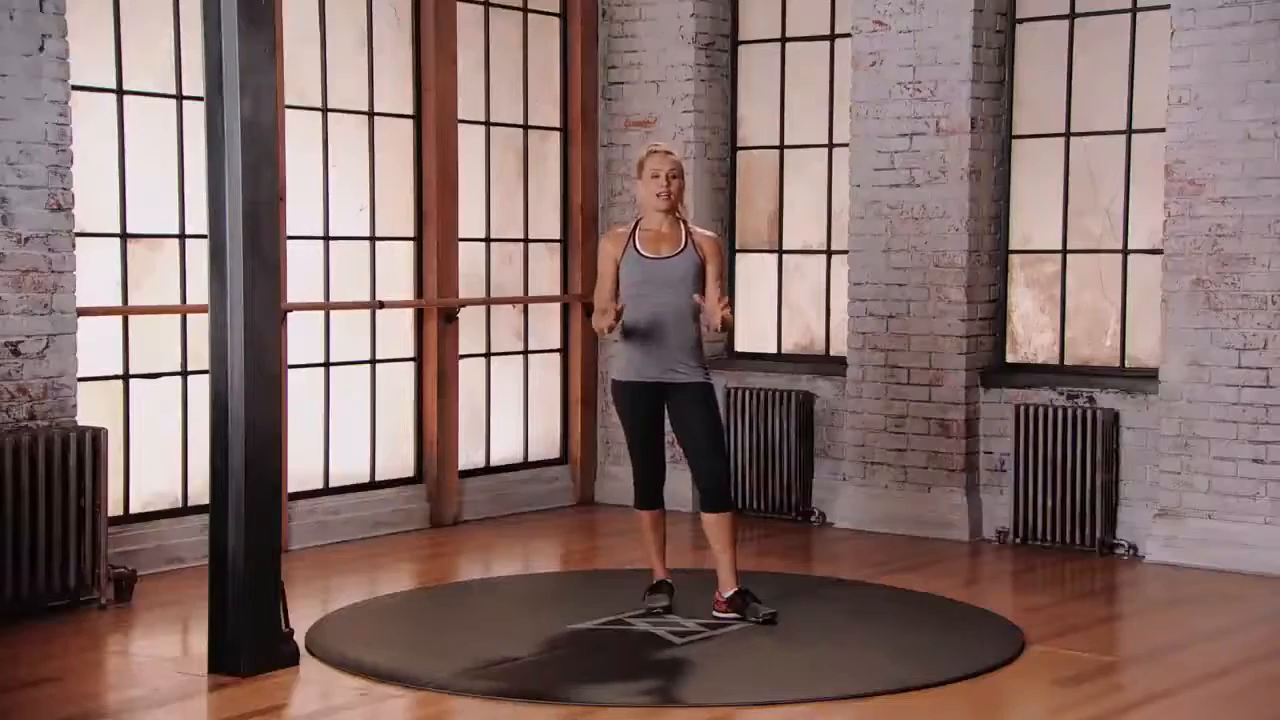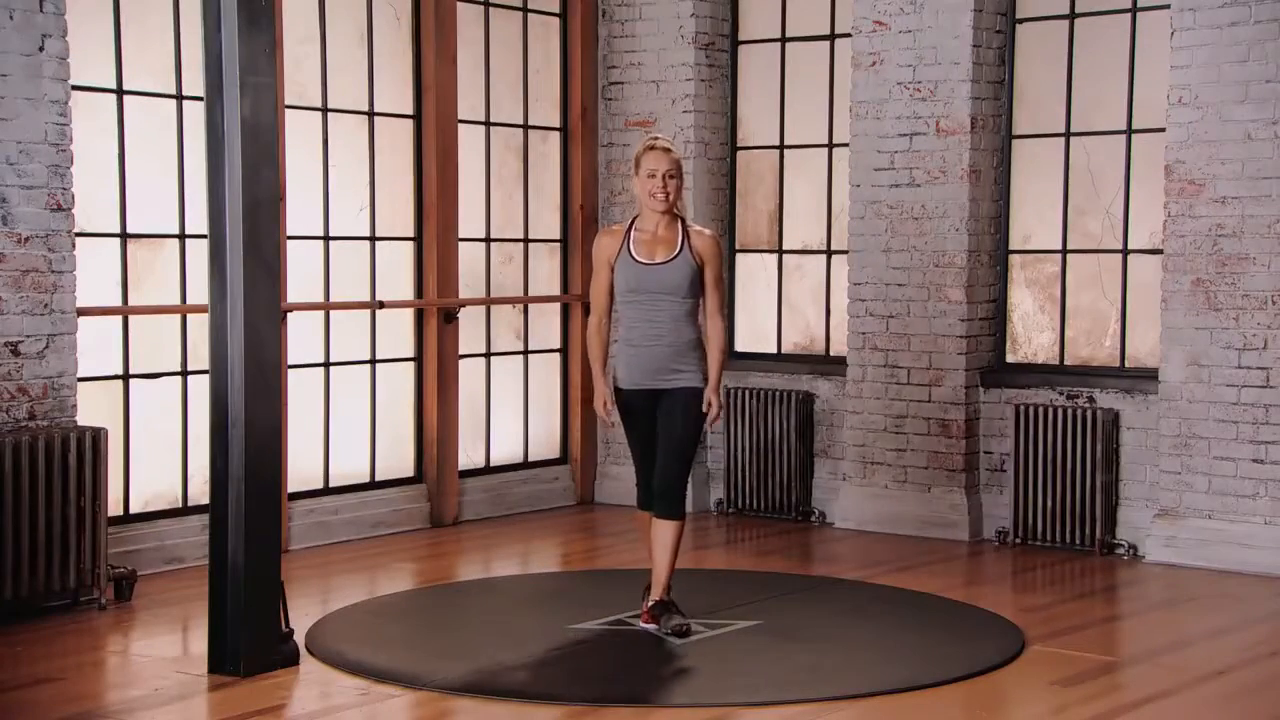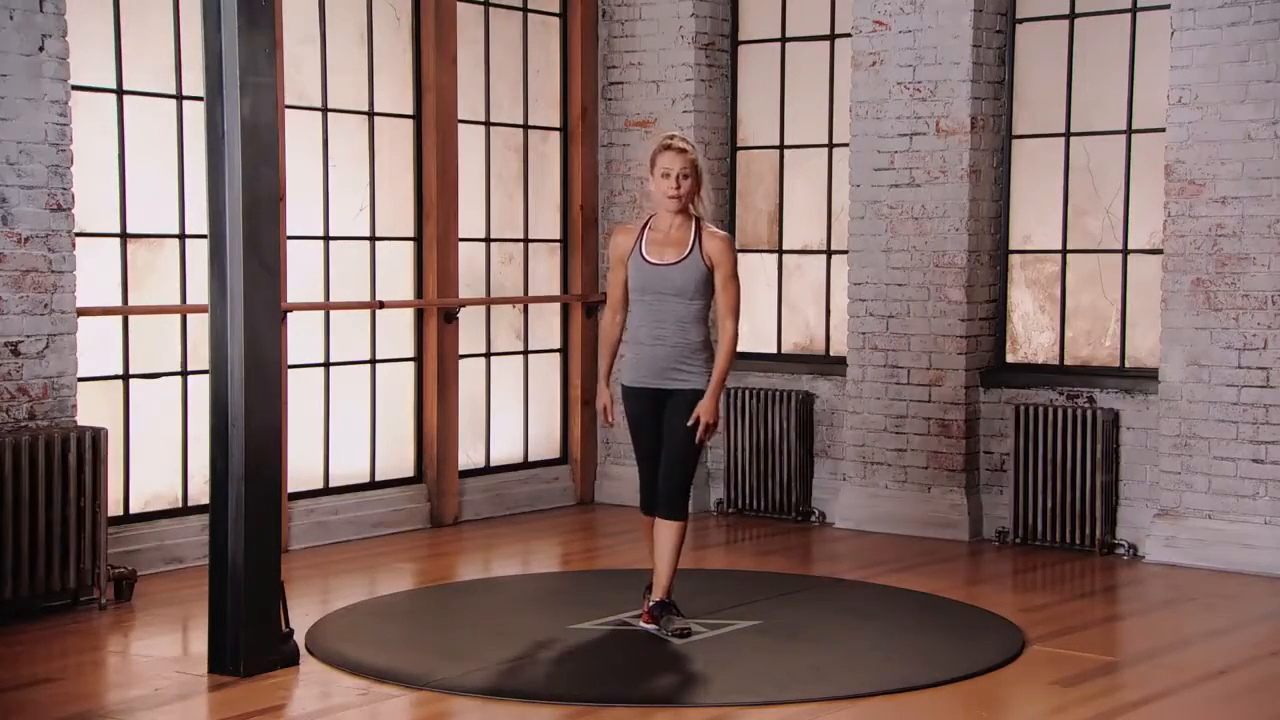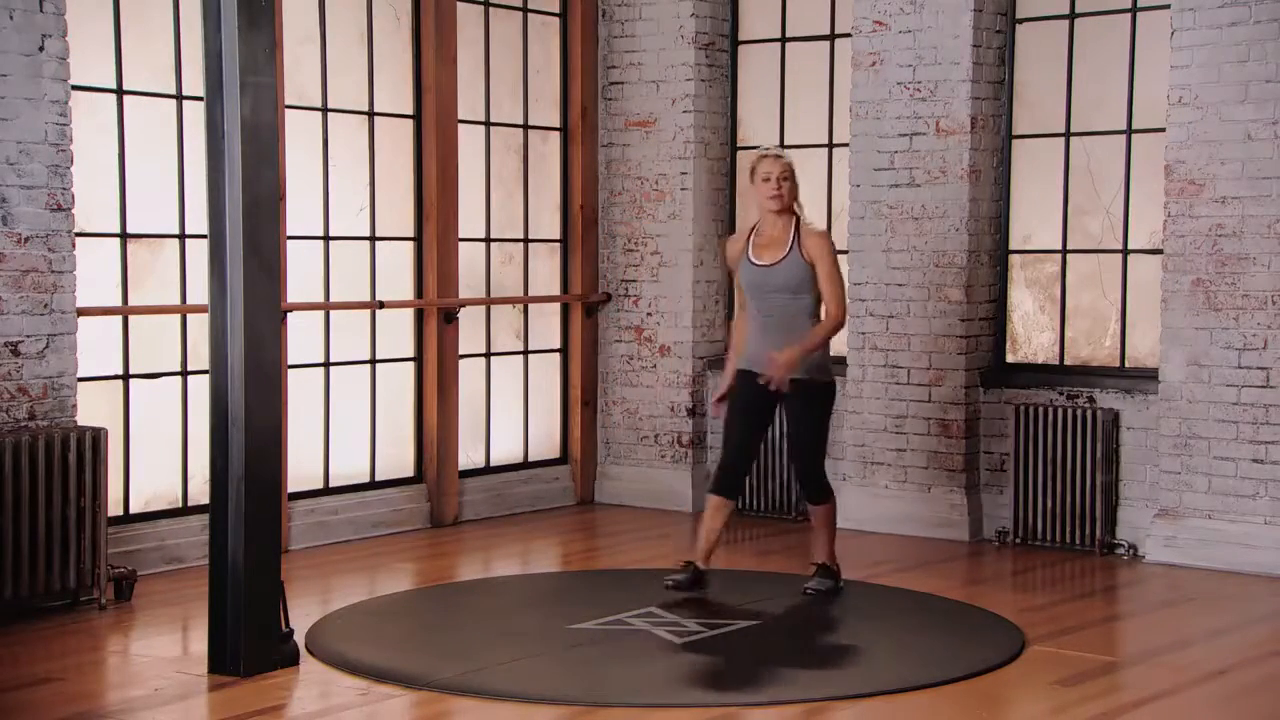
dt=1s
person 1, frame 1
left shoulder: (705, 243)
right shoulder: (616, 243)
left elbow: (715, 313)
right elbow: (599, 312)
left wrist: (720, 315)
right wrist: (608, 320)
left hip: (689, 375)
right hip: (635, 374)
left knee: (713, 476)
right knee: (648, 477)
left ankle: (729, 591)
right ankle: (659, 578)
person 1, frame 2
left shoulder: (702, 243)
right shoulder: (610, 242)
left elbow: (715, 320)
right elbow: (598, 319)
left wrist: (714, 384)
right wrist: (600, 380)
left hip: (685, 382)
right hip: (633, 381)
left knee: (671, 485)
right knee: (648, 483)
left ankle: (658, 599)
right ankle: (657, 578)
person 1, frame 3
left shoulder: (715, 244)
right shoulder: (625, 240)
left elbow: (728, 325)
right elbow: (614, 313)
left wrist: (713, 394)
right wrist: (602, 381)
left hip: (691, 383)
right hip: (639, 381)
left knee: (673, 487)
right knee: (651, 485)
left ankle: (658, 601)
right ankle: (658, 578)
person 1, frame 4
left shoulder: (814, 242)
right shoulder: (740, 244)
left elbow: (836, 312)
left wrist: (795, 354)
right wrist: (730, 375)
left hip: (806, 374)
right hip: (754, 372)
left knee: (808, 471)
right knee: (731, 466)
left ankle: (826, 564)
right ankle: (698, 564)
